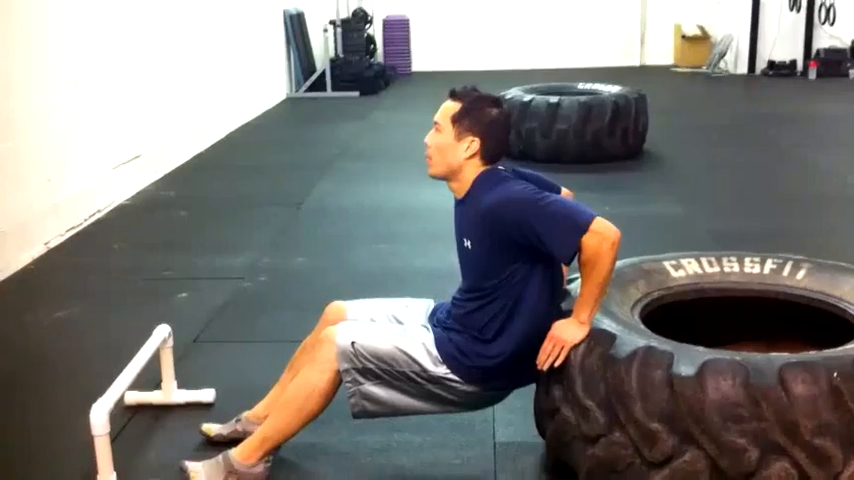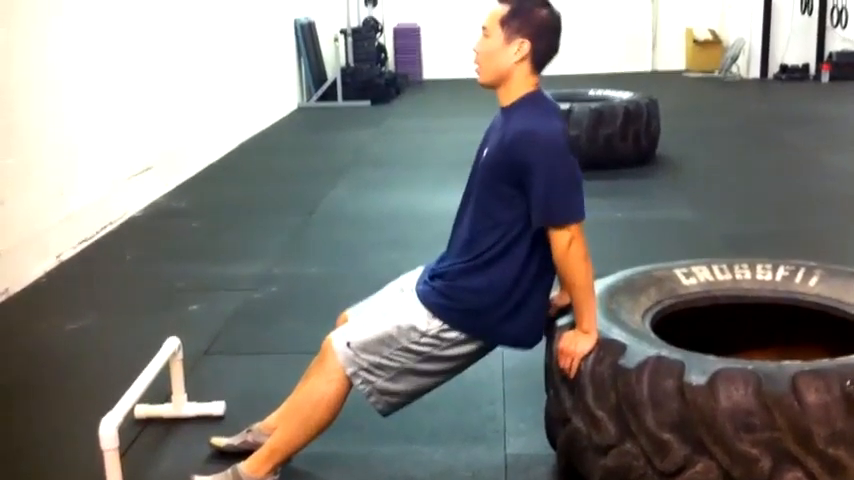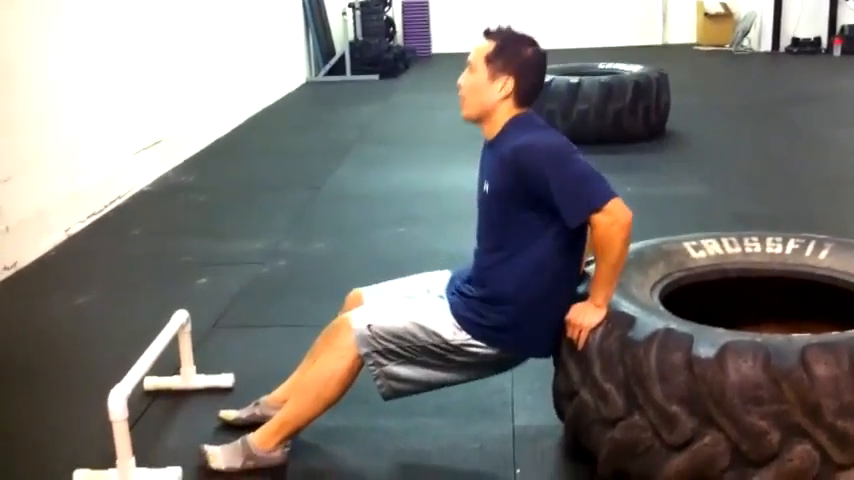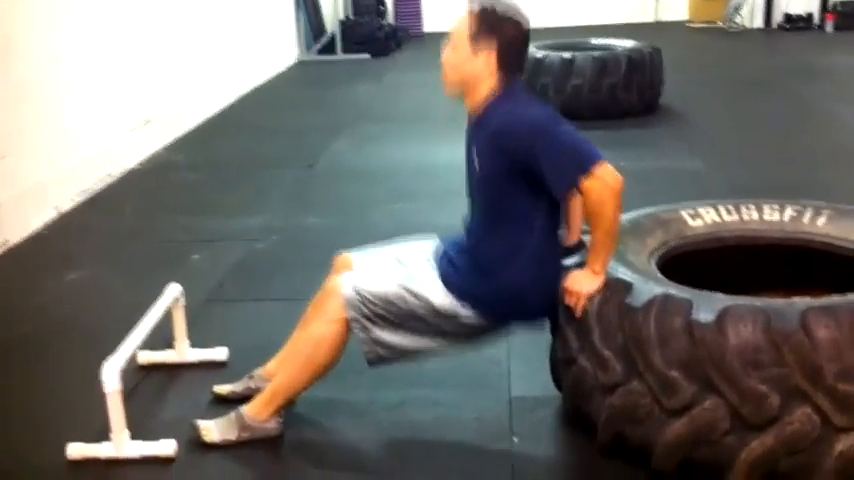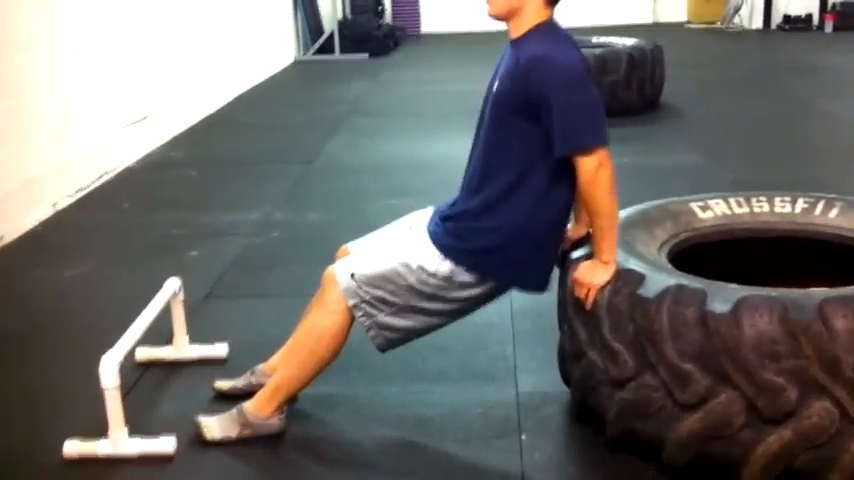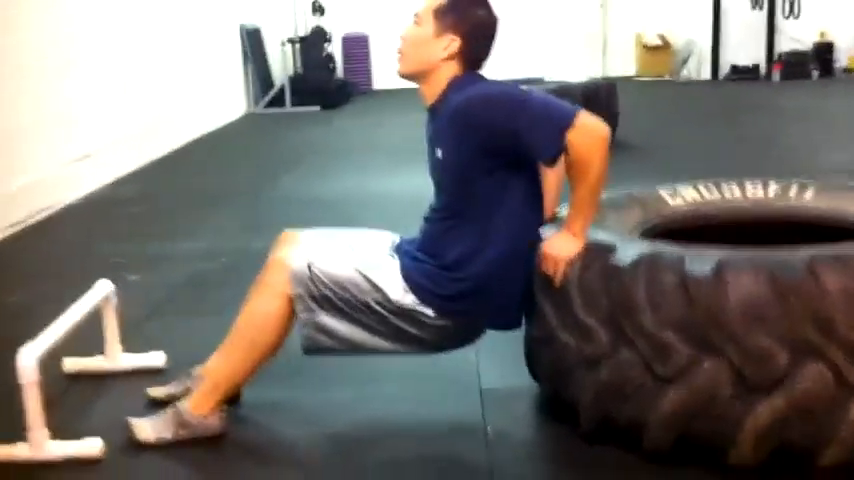
dt=0.7s
person 1, frame 1
left shoulder: (505, 203)
right shoulder: (490, 185)
left elbow: (604, 237)
right elbow: (562, 199)
left wrist: (579, 321)
right wrist: (544, 290)
left hip: (472, 358)
right hip: (455, 323)
left knee: (335, 344)
right knee: (336, 315)
right ankle: (257, 421)
person 1, frame 2
left shoulder: (537, 133)
right shoulder: (518, 117)
left elbow: (566, 234)
right elbow: (553, 224)
left wrist: (585, 330)
right wrist: (562, 294)
left hip: (467, 307)
right hip: (450, 280)
left knee: (341, 354)
right knee: (349, 328)
right ankle: (269, 432)
person 1, frame 3
left shoulder: (532, 149)
right shoulder: (510, 138)
left elbow: (613, 217)
right elbow: (573, 189)
left wrist: (596, 303)
right wrist: (562, 273)
left hip: (492, 322)
right hip: (477, 292)
left knee: (354, 331)
right knee: (358, 302)
left ankle: (264, 444)
right ankle: (278, 403)
person 1, frame 4
left shoulder: (516, 122)
right shoulder: (498, 110)
left elbow: (604, 181)
right elbow: (569, 166)
left wrist: (593, 270)
right wrist: (567, 237)
left hip: (484, 289)
right hip: (466, 260)
left knee: (341, 295)
right knee: (345, 267)
left ankle: (259, 415)
right ankle: (272, 376)
person 1, frame 5
left shoulder: (552, 62)
right shoulder: (528, 49)
left elbow: (593, 162)
right elbow: (577, 150)
left wrist: (604, 259)
right wrist: (578, 226)
left hip: (479, 250)
right hip: (460, 222)
left knee: (341, 284)
right knee: (348, 258)
left ankle: (261, 410)
right ankle: (275, 371)
person 1, frame 6
left shoulder: (480, 106)
right shoulder: (453, 104)
left elbow: (591, 134)
right elbow: (545, 139)
left wrist: (572, 234)
right wrist: (539, 219)
left hip: (446, 296)
right hip: (430, 263)
left knee: (288, 268)
right knee: (292, 245)
left ankle: (199, 410)
right ankle: (213, 376)
